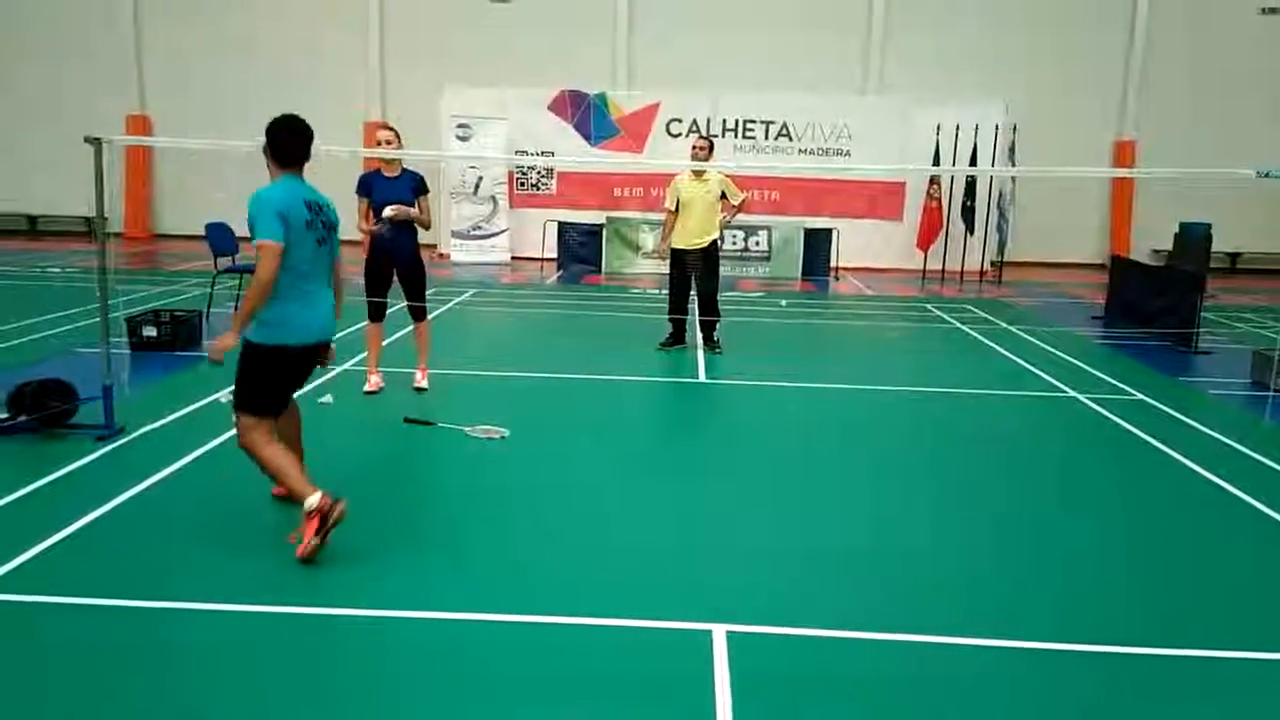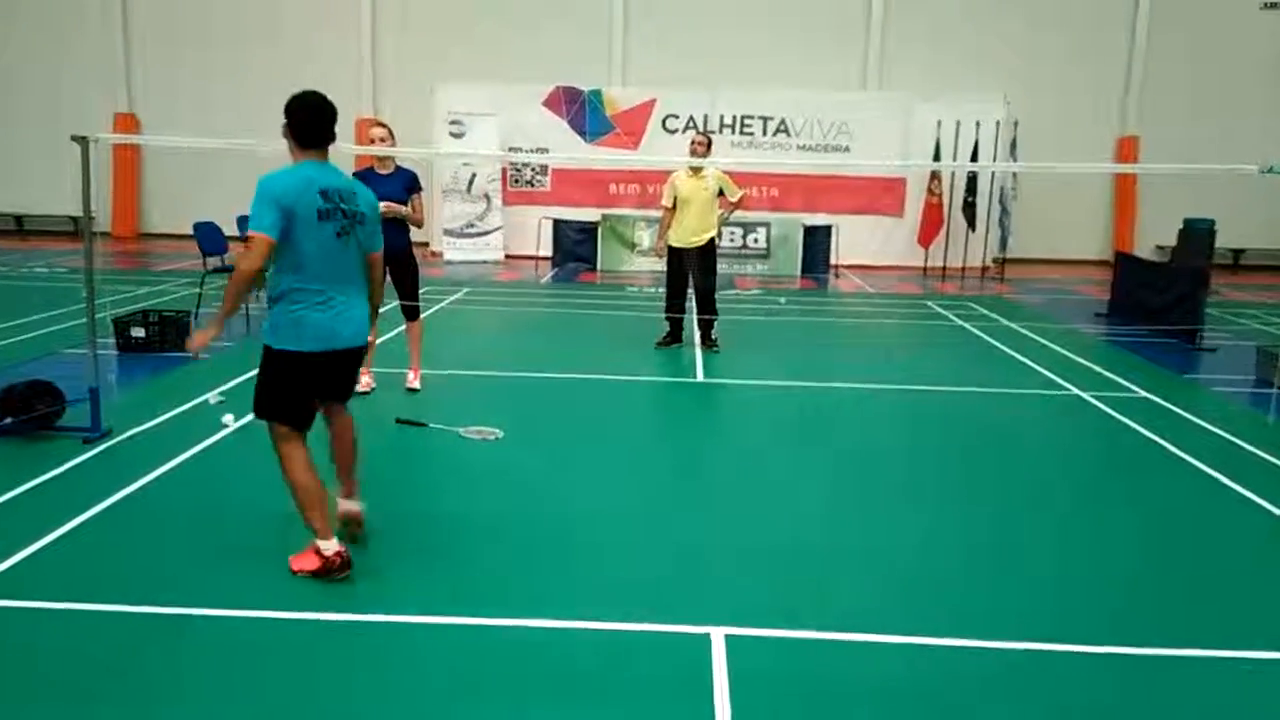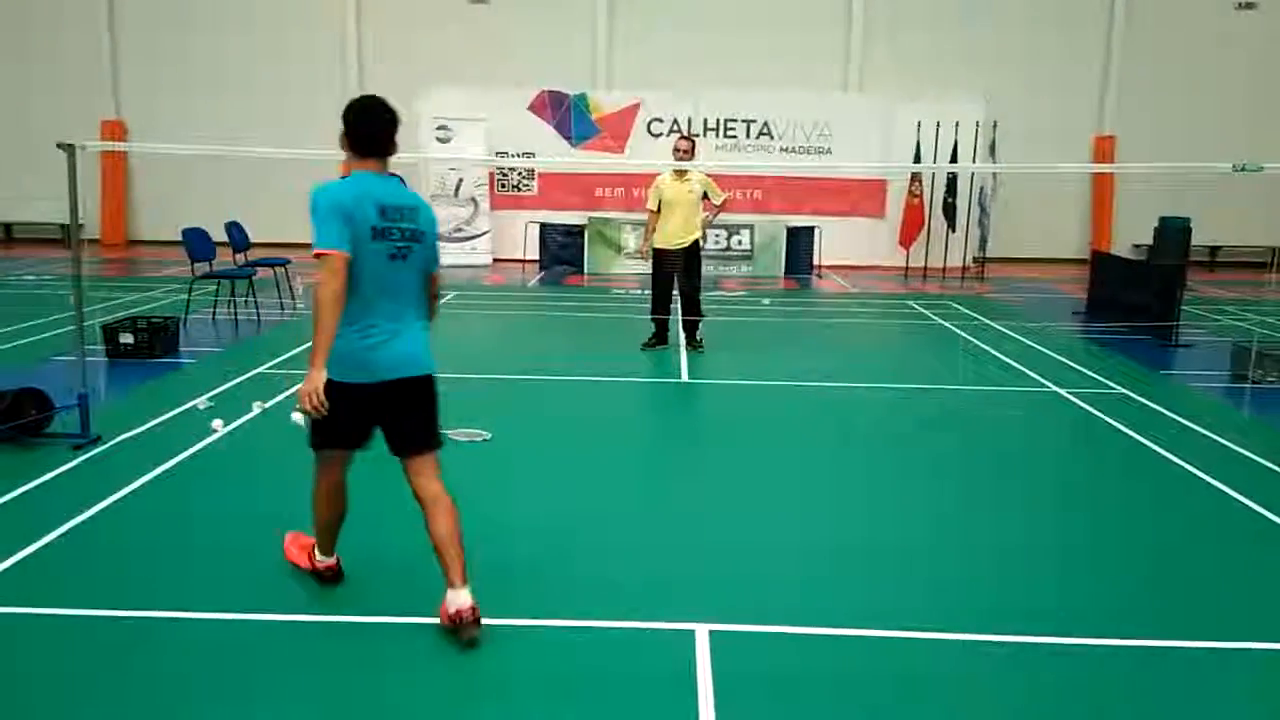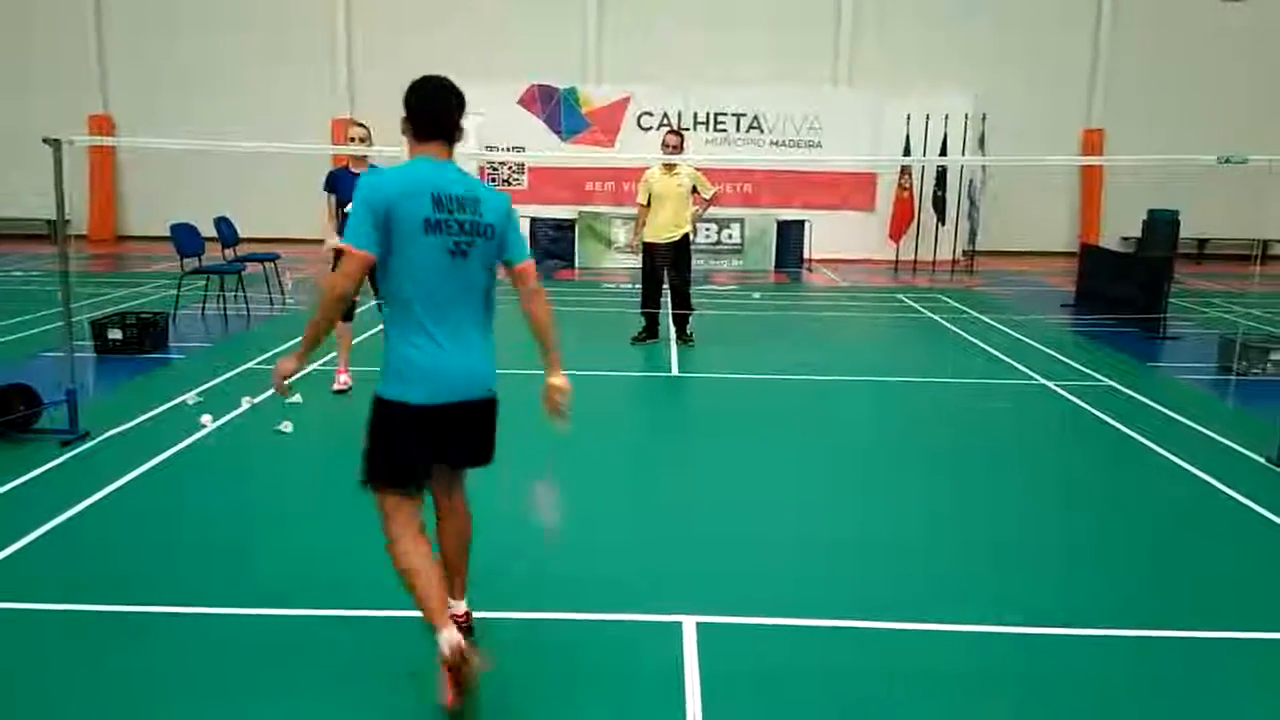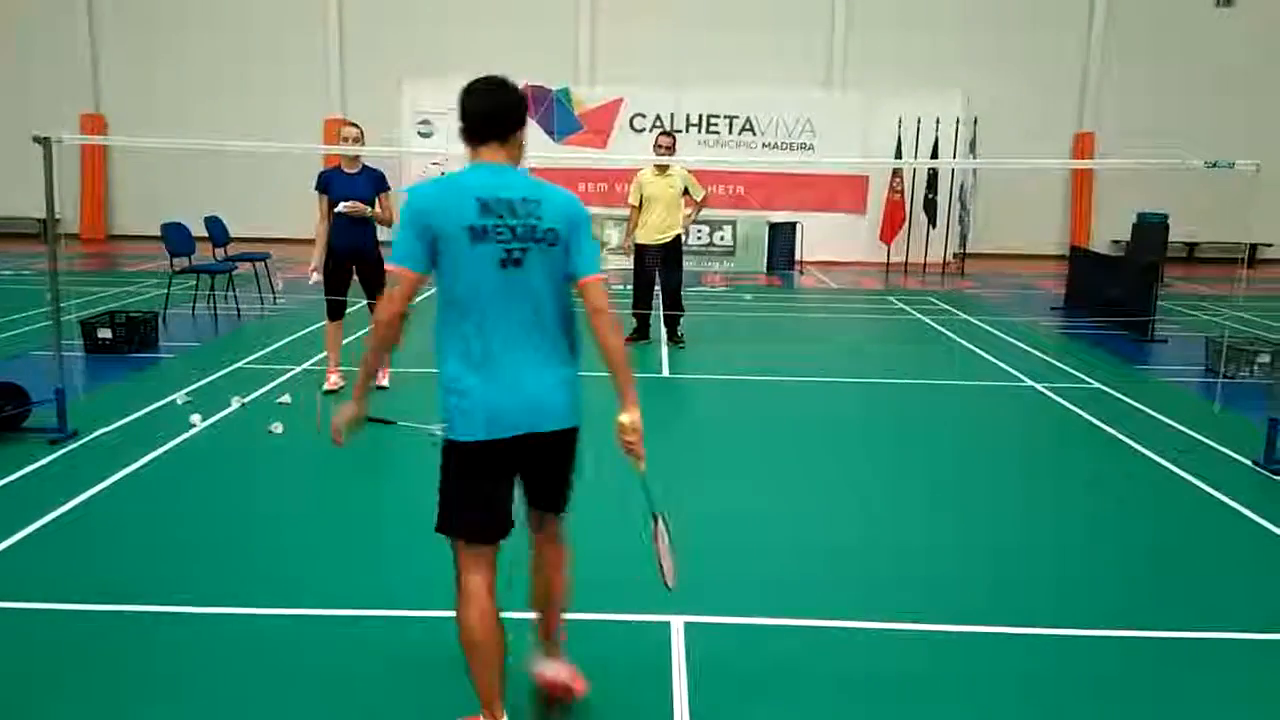
dt=0.3s
person 1, frame 1
left shoulder: (269, 199)
right shoulder: (325, 205)
left elbow: (268, 269)
left wrist: (233, 331)
left hip: (276, 331)
right hip: (316, 329)
left knee: (252, 431)
right knee: (280, 400)
left ankle: (315, 502)
right ankle: (295, 481)
person 1, frame 2
left shoulder: (276, 187)
right shoulder: (360, 194)
left elbow: (252, 263)
right elbow: (374, 272)
left wrist: (215, 327)
right wrist: (365, 326)
left hip: (295, 336)
right hip: (349, 334)
left knee: (288, 438)
right knee: (336, 410)
left ankle: (328, 547)
right ankle: (350, 502)
person 1, frame 3
left shoulder: (333, 197)
right shoulder: (420, 208)
left elbow: (333, 281)
left wrist: (316, 366)
left hip: (352, 364)
right hip: (412, 363)
left knee: (332, 463)
right knee: (426, 478)
left ankle: (323, 556)
right ankle: (459, 598)
person 1, frame 4
left shoulder: (381, 187)
right shoulder: (493, 201)
left elbow: (344, 283)
right elbow: (531, 290)
left wrist: (301, 354)
right wrist: (555, 370)
left hip: (411, 380)
right hip: (475, 379)
left knee: (399, 514)
right knee: (450, 488)
left ankle: (449, 639)
right ankle: (455, 607)
person 1, frame 5
left shoulder: (429, 200)
right shoulder: (563, 206)
left elbow: (392, 312)
right elbow: (600, 310)
left wrist: (358, 396)
right wrist: (627, 405)
left hip: (476, 412)
right hip: (554, 408)
left knee: (475, 565)
right knee: (548, 528)
right ankle: (551, 661)
person 2, frame 1
left shoulder: (415, 180)
right shoulder: (367, 180)
left elbow: (427, 223)
right elbow: (362, 221)
left wrist: (410, 214)
right wrist: (368, 229)
left hip: (409, 255)
right hip: (378, 255)
left knee: (418, 312)
right knee: (375, 314)
left ankle: (421, 370)
right ankle: (373, 373)
person 2, frame 2
left shoulder: (408, 177)
right shoulder: (360, 177)
left elbow: (419, 221)
left wrist: (399, 211)
left hip: (400, 252)
left knee: (411, 311)
left ankle: (414, 371)
right ankle: (365, 373)
person 2, frame 3
left shoulder: (395, 182)
right shoulder: (347, 183)
left elbow: (406, 221)
right elbow: (342, 220)
left wrist: (386, 215)
right wrist: (357, 221)
left hip: (389, 256)
right hip: (359, 256)
left knee: (396, 313)
right knee: (358, 315)
left ankle: (400, 370)
right ankle: (357, 372)
person 2, frame 4
right shoulder: (335, 176)
right elbow: (332, 218)
right wrist: (332, 238)
right hip: (346, 252)
right knee: (344, 311)
right ankle: (342, 372)
person 2, frame 5
left shoulder: (375, 177)
right shoulder: (327, 177)
left elbow: (389, 219)
right elbow: (323, 220)
left wrist: (367, 211)
right wrist: (317, 256)
left hip: (368, 252)
right hip: (337, 254)
right knee: (334, 313)
left ankle: (382, 369)
right ankle: (333, 372)
person 3, frame 1
left shoulder: (720, 180)
right shoulder: (678, 181)
left elbow: (739, 200)
right elbow: (671, 214)
left wrist: (727, 218)
right wrist: (664, 241)
left hip: (707, 246)
right hip: (680, 246)
left knee: (708, 295)
right knee: (678, 294)
left ankle: (710, 337)
right ankle: (677, 335)
person 3, frame 2
left shoulder: (718, 177)
right shoulder: (675, 178)
left elbow: (737, 196)
right elbow: (668, 211)
left wrist: (725, 215)
right wrist: (661, 239)
left hip: (705, 244)
right hip: (678, 244)
left knee: (705, 292)
right knee: (675, 292)
left ankle: (707, 335)
right ankle: (674, 334)
person 3, frame 3
left shoulder: (701, 180)
right shoulder: (660, 181)
left elbow: (721, 199)
right elbow: (653, 214)
left wrist: (710, 218)
right wrist: (646, 242)
left hip: (690, 245)
right hip: (663, 246)
left knee: (691, 294)
right knee: (660, 294)
left ankle: (692, 336)
right ankle: (660, 335)
person 3, frame 4
left shoulder: (691, 174)
right shoulder: (650, 175)
left elbow: (710, 193)
right elbow: (643, 207)
left wrist: (699, 212)
right wrist: (636, 235)
left hip: (679, 239)
right hip: (652, 240)
left knee: (680, 288)
right knee: (650, 288)
left ankle: (682, 330)
right ankle: (650, 330)
person 3, frame 5
left shoulder: (682, 176)
right shoulder: (641, 176)
left elbow: (701, 196)
right elbow: (635, 209)
left wrist: (691, 216)
right wrist: (628, 237)
left hip: (671, 240)
right hip: (644, 241)
left knee: (672, 288)
right knee: (642, 288)
left ankle: (673, 331)
right ankle: (641, 330)
